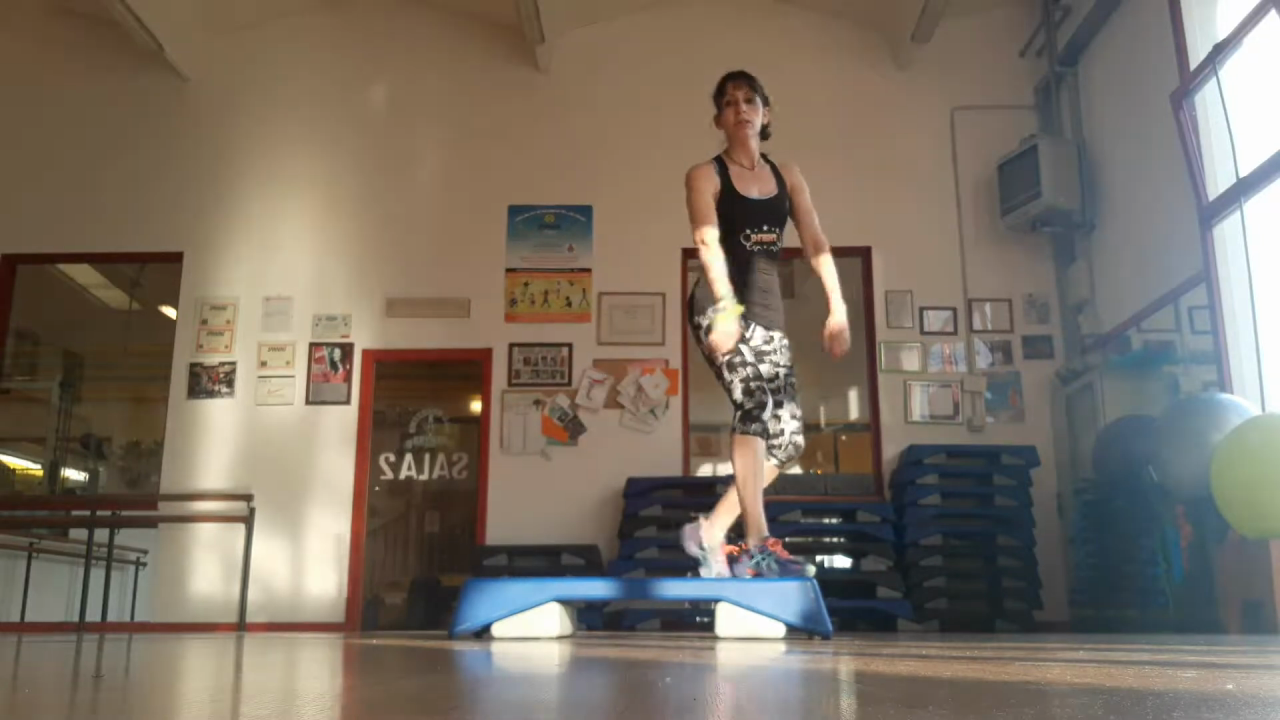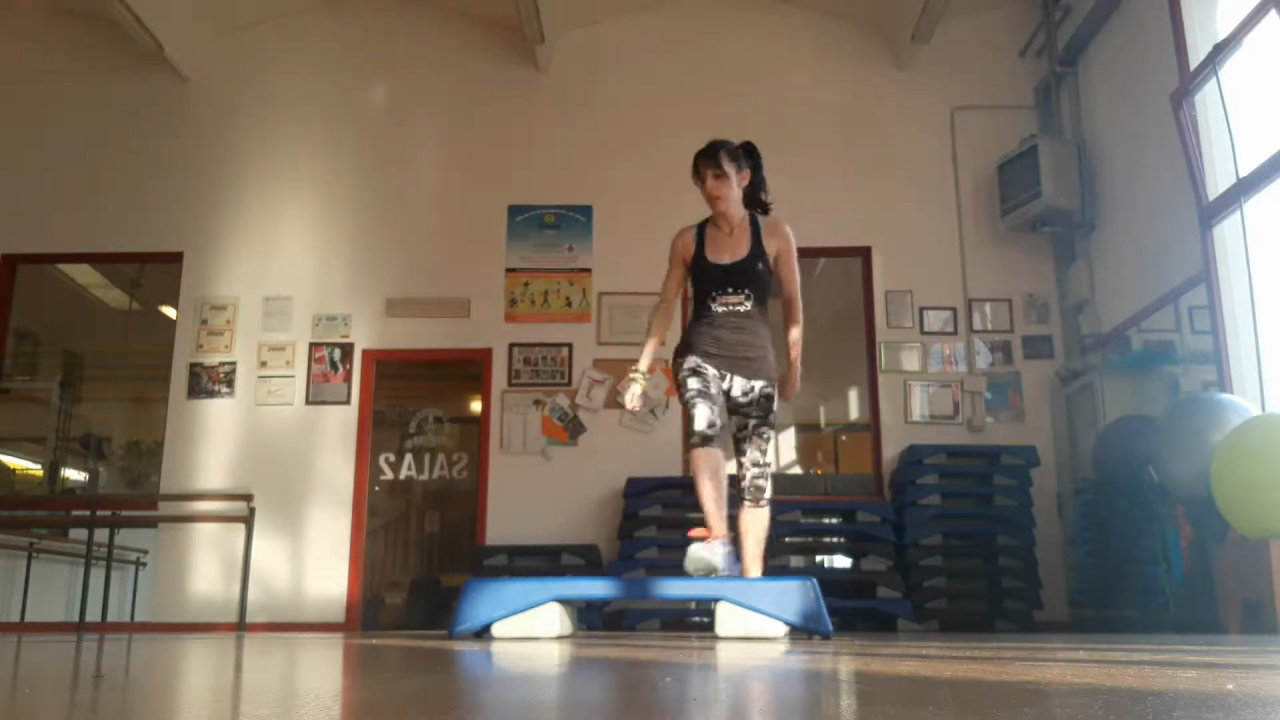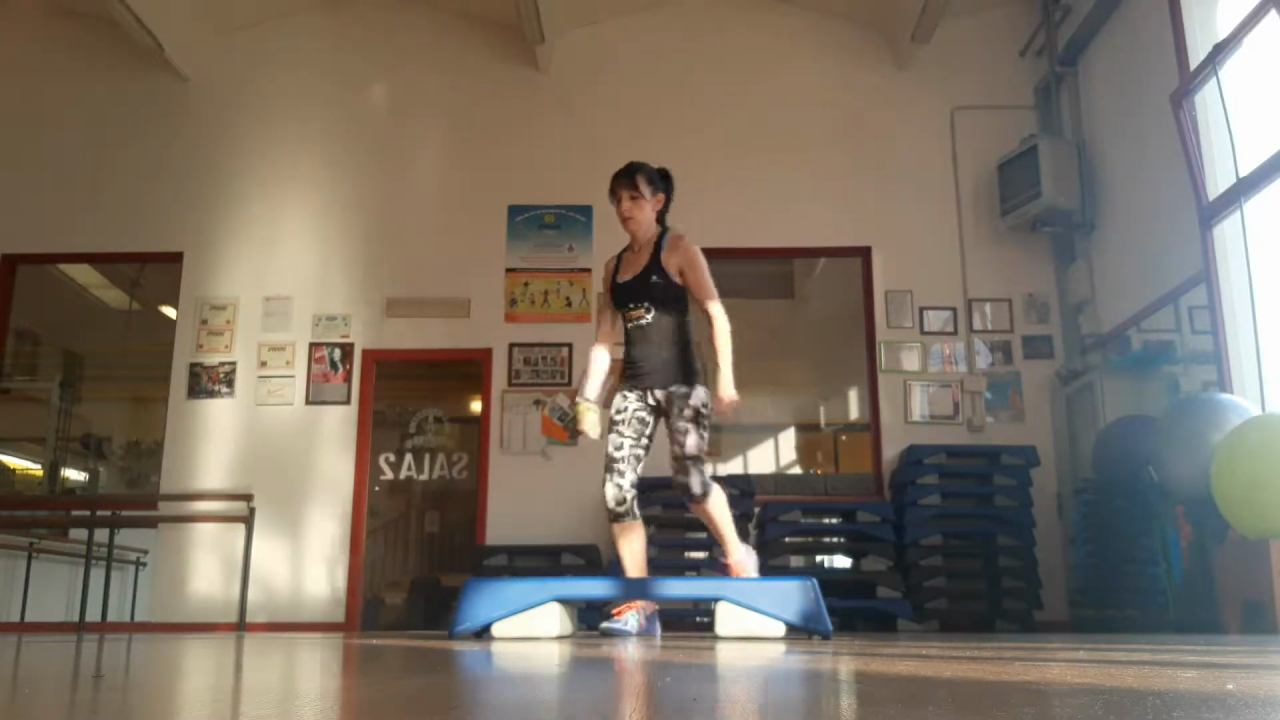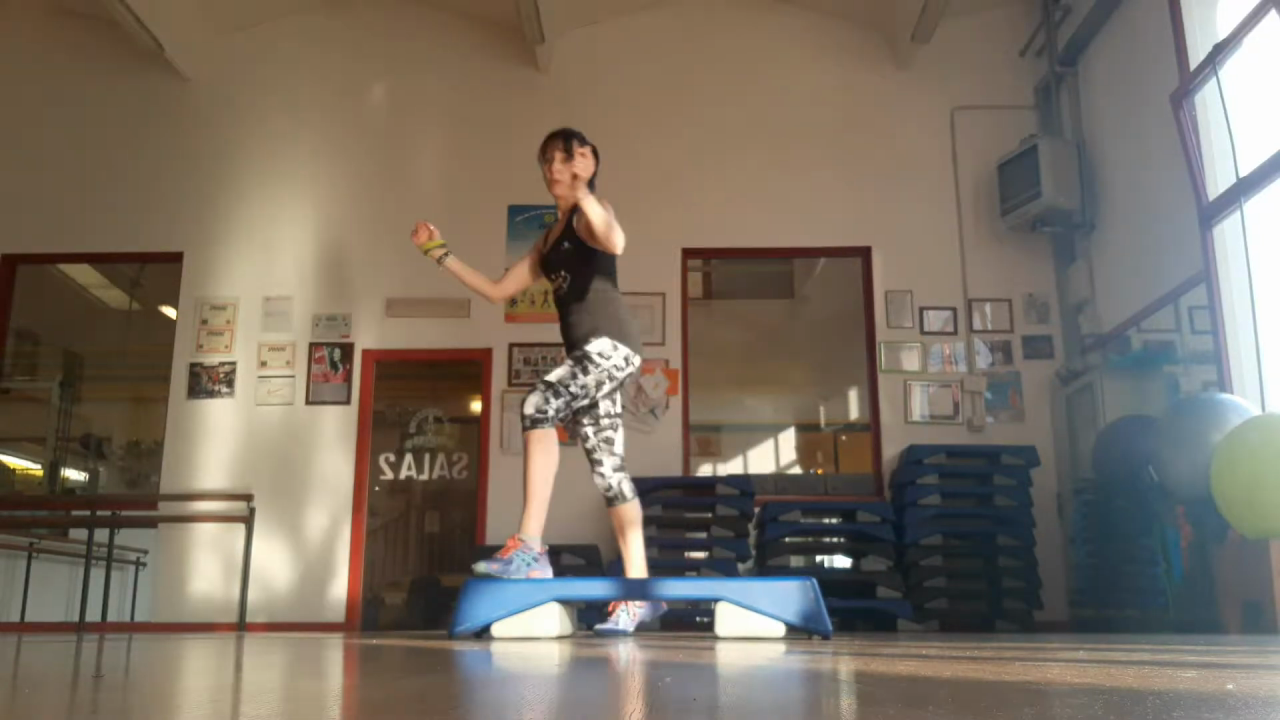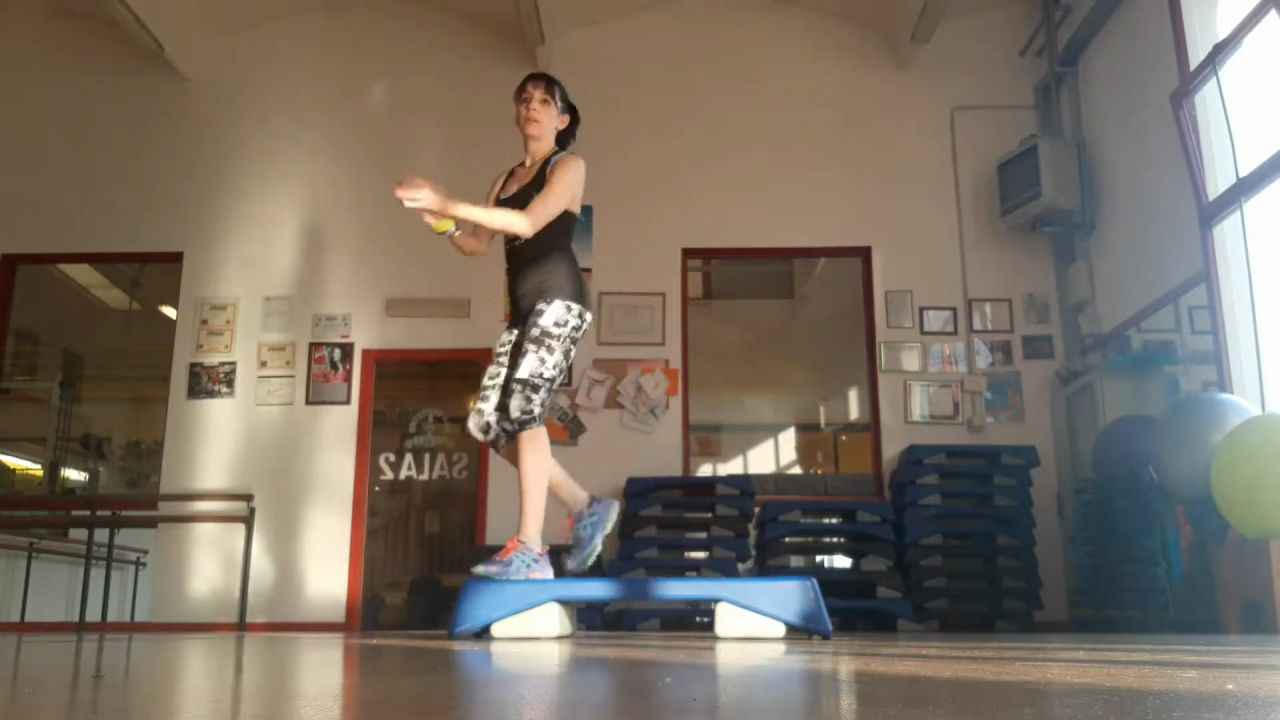
dt=0.4s
person 1, frame 1
left shoulder: (787, 175)
right shoulder: (704, 175)
left elbow: (817, 245)
right elbow: (708, 241)
left wrist: (837, 307)
right wrist: (725, 306)
left hip: (766, 312)
right hip: (719, 305)
left knee: (786, 436)
right knee: (754, 401)
left ankle: (711, 531)
right ankle: (754, 547)
person 1, frame 2
left shoulder: (775, 234)
right shoulder: (687, 240)
left elbow: (792, 305)
right elbow: (666, 308)
left wrist: (792, 366)
right wrist: (640, 370)
left hip: (753, 364)
right hip: (700, 356)
left knee: (756, 477)
right knee: (705, 426)
left ankle: (752, 582)
right ankle: (717, 540)
person 1, frame 3
left shoulder: (678, 248)
right shoulder: (613, 267)
left elbow: (714, 310)
right elbow: (605, 338)
left wrist: (725, 377)
right wrist: (588, 397)
left hip: (680, 378)
right hip: (634, 384)
left knee: (691, 479)
right knee: (617, 489)
left ankle: (738, 557)
right ankle: (640, 605)
person 1, frame 4
left shoulder: (591, 216)
right shoulder: (548, 240)
left elbow: (616, 242)
right elbow: (499, 290)
left wrist: (584, 191)
right wrist: (440, 253)
left hip: (610, 343)
right hip: (587, 352)
left knee: (539, 406)
right knee: (608, 472)
left ankle: (529, 549)
right ankle: (639, 593)
person 1, frame 5
left shoulder: (569, 166)
right shoulder: (506, 179)
left elbow: (528, 223)
right elbow: (476, 244)
left wrist: (449, 206)
right wrist: (442, 219)
left hip: (558, 302)
right hip: (524, 311)
left knee: (523, 408)
right knee: (486, 421)
left ankle: (530, 549)
right ankle: (583, 506)
